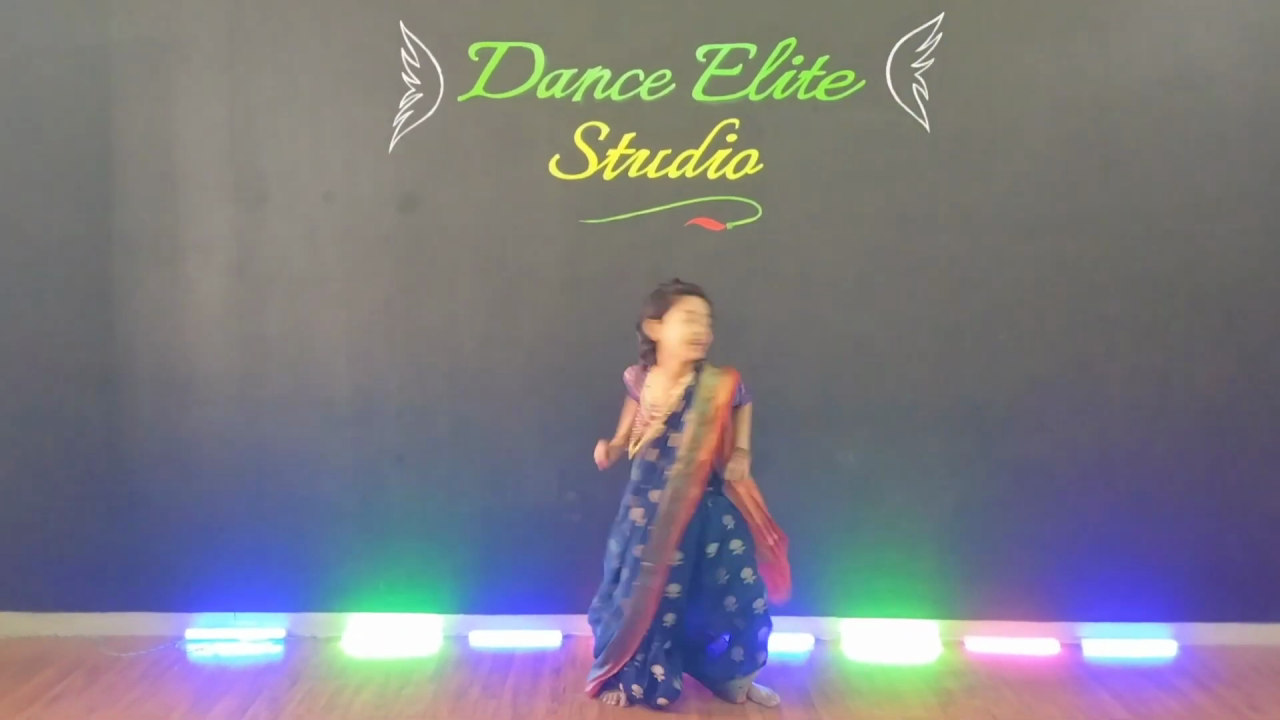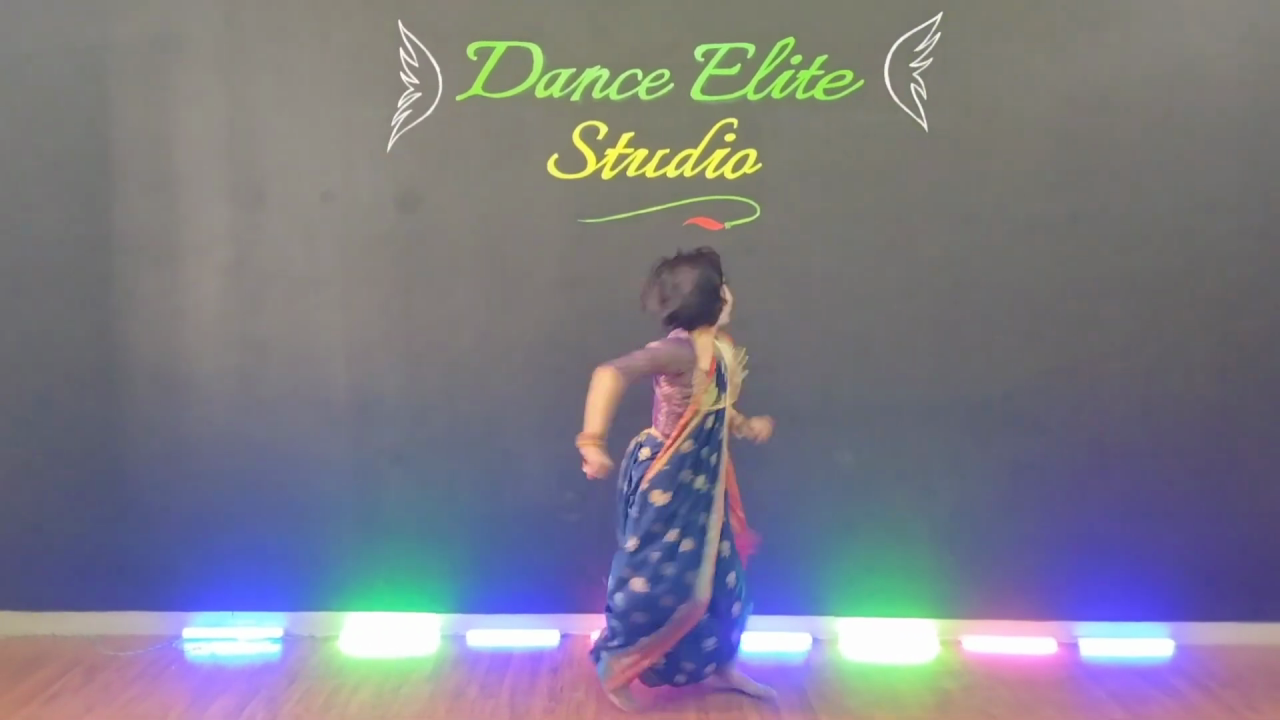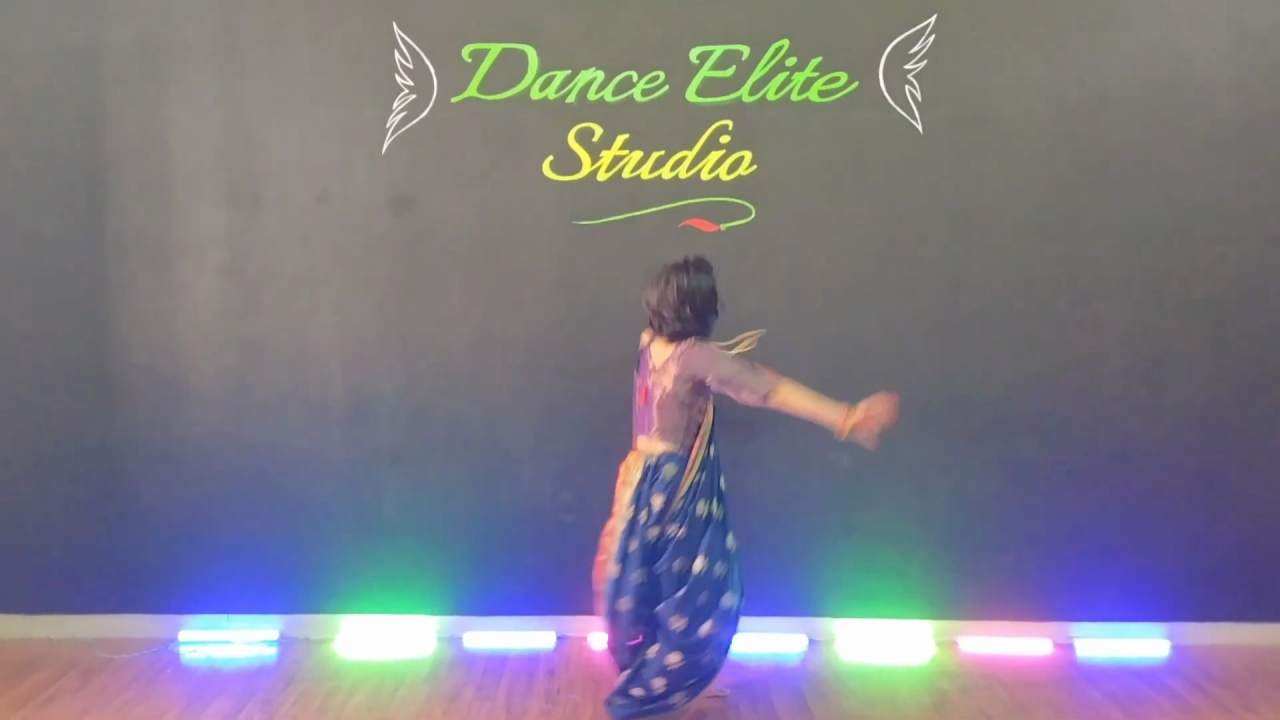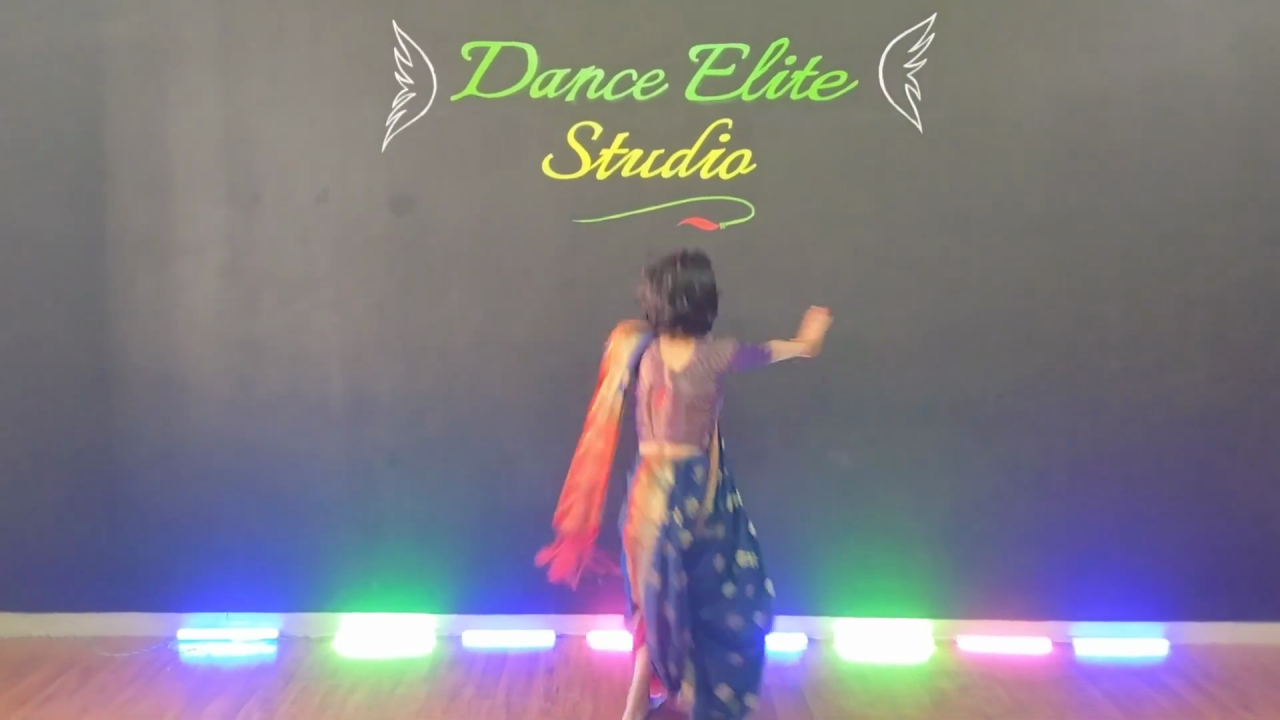
dt=0.2s
person 1, frame 1
left shoulder: (724, 384)
right shoulder: (640, 377)
left elbow: (737, 422)
left wrist: (738, 460)
right wrist: (614, 445)
left hip: (708, 510)
right hip: (651, 507)
left knee: (740, 597)
right knee: (633, 601)
left ankle: (735, 677)
right ankle: (620, 678)
person 1, frame 2
left shoulder: (719, 350)
right shoulder: (679, 347)
right elbow: (610, 372)
left wrist: (739, 426)
right wrist: (593, 438)
left hip: (700, 481)
right hip: (666, 479)
left knee: (719, 577)
right knee: (652, 579)
left ankle: (720, 666)
right ankle: (616, 668)
person 1, frame 3
left shoulder: (654, 346)
right shoulder: (702, 356)
right elbow: (768, 390)
right wrist: (843, 418)
left hip: (650, 479)
right hip: (682, 486)
left knee: (677, 594)
right knee: (703, 603)
person 1, frame 4
left shoulder: (632, 342)
right shoulder: (719, 353)
right elbow: (769, 353)
right wrist: (806, 343)
left hip: (648, 484)
right hip: (699, 487)
left knee: (661, 600)
right knee: (725, 597)
